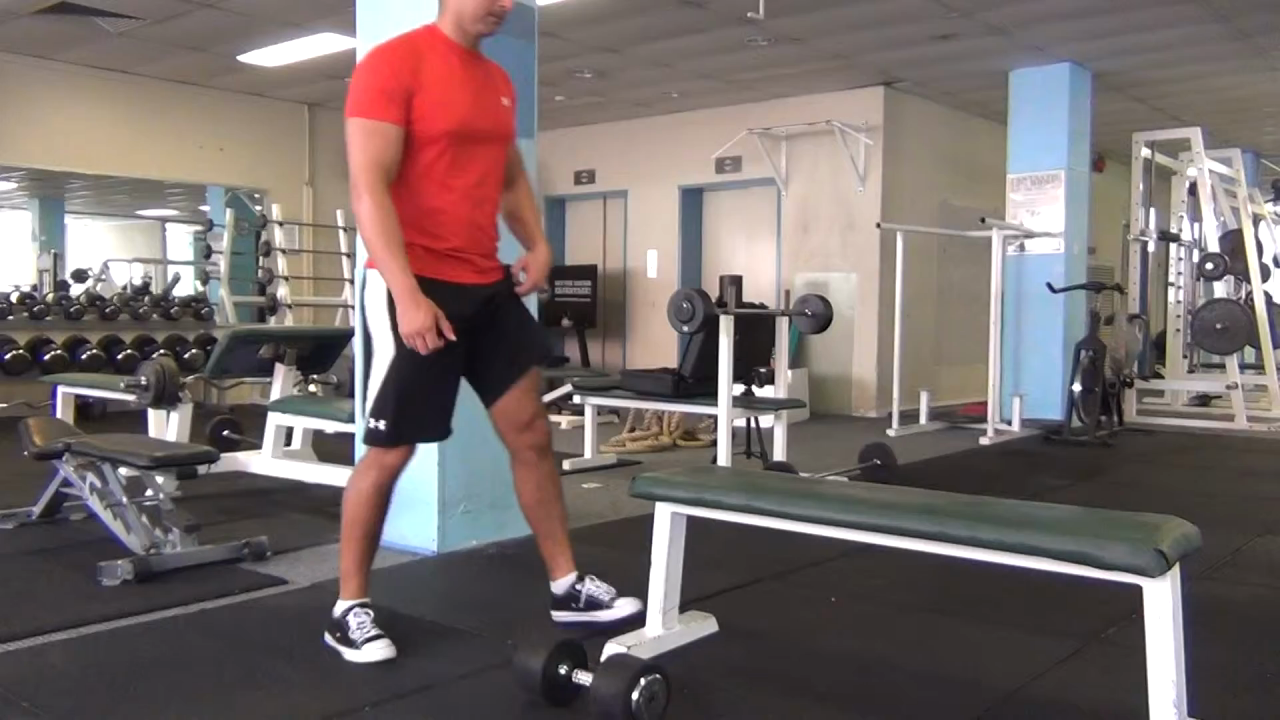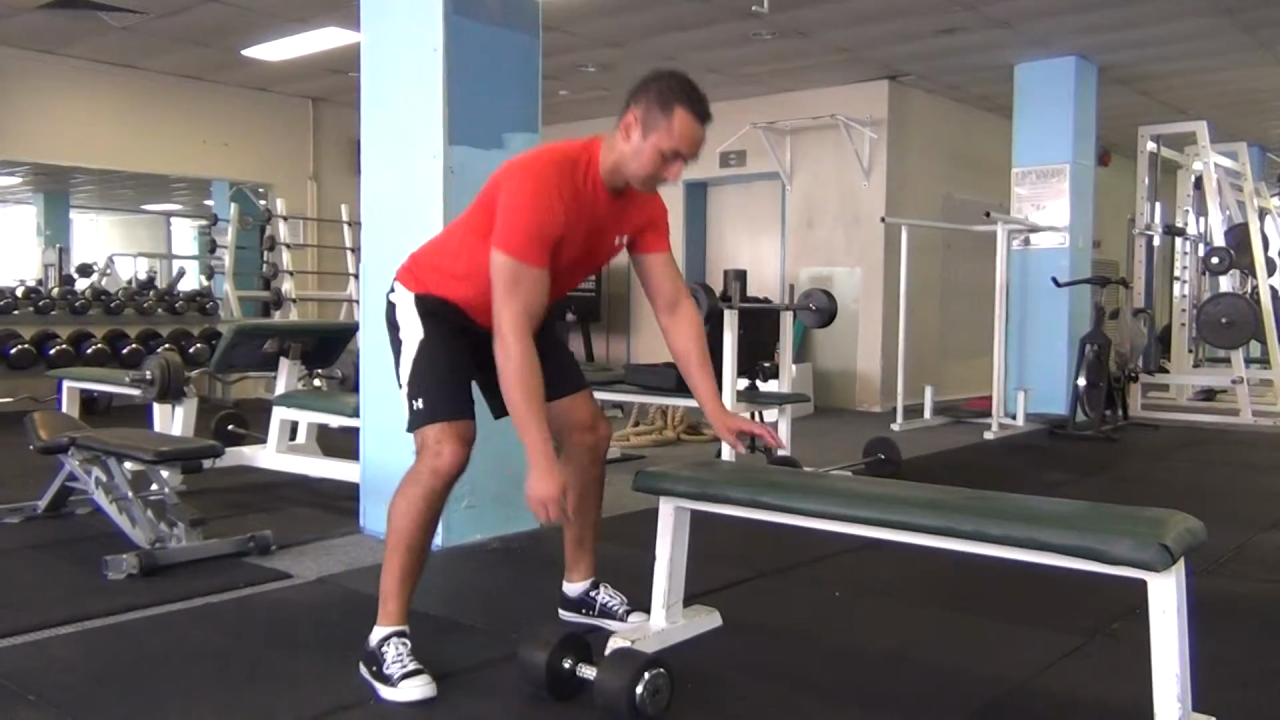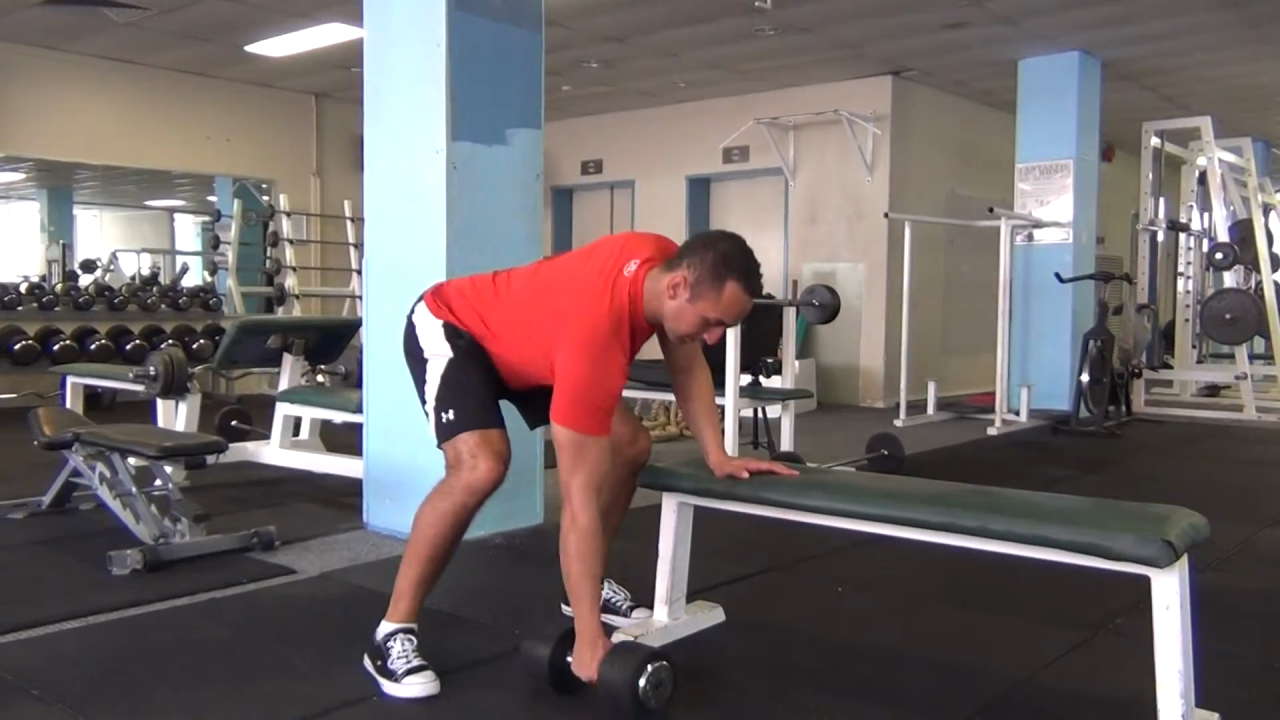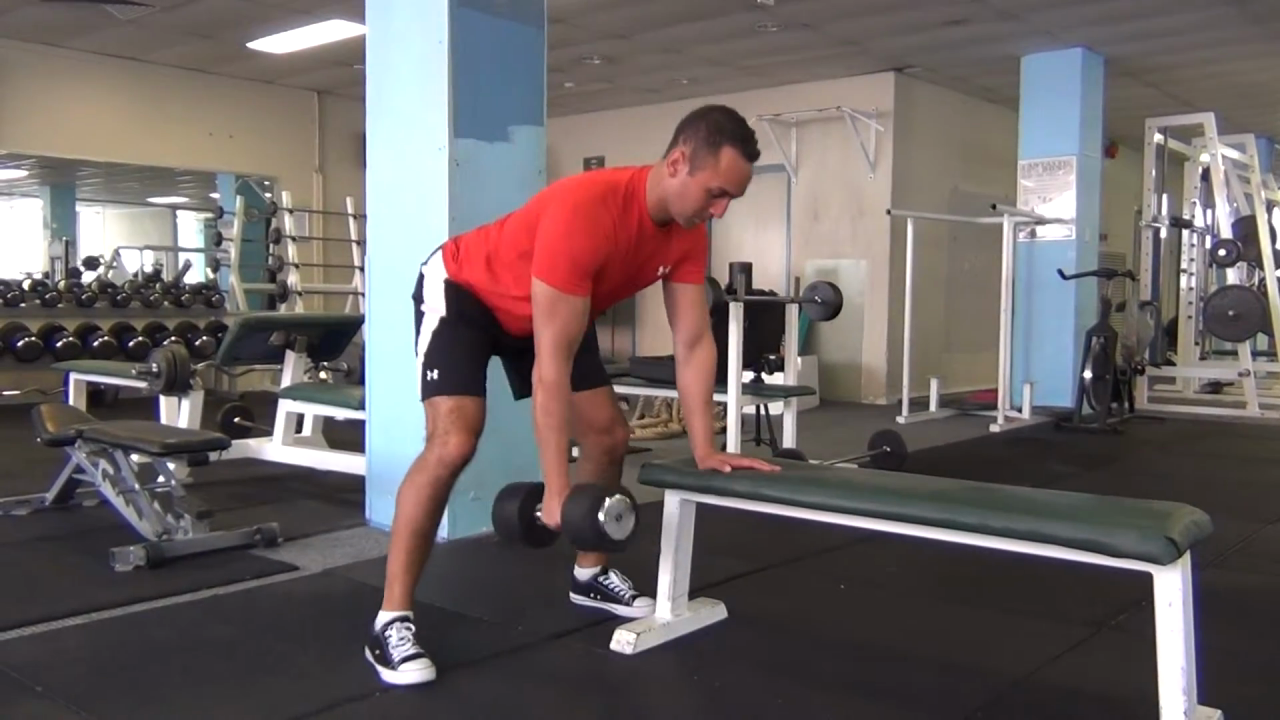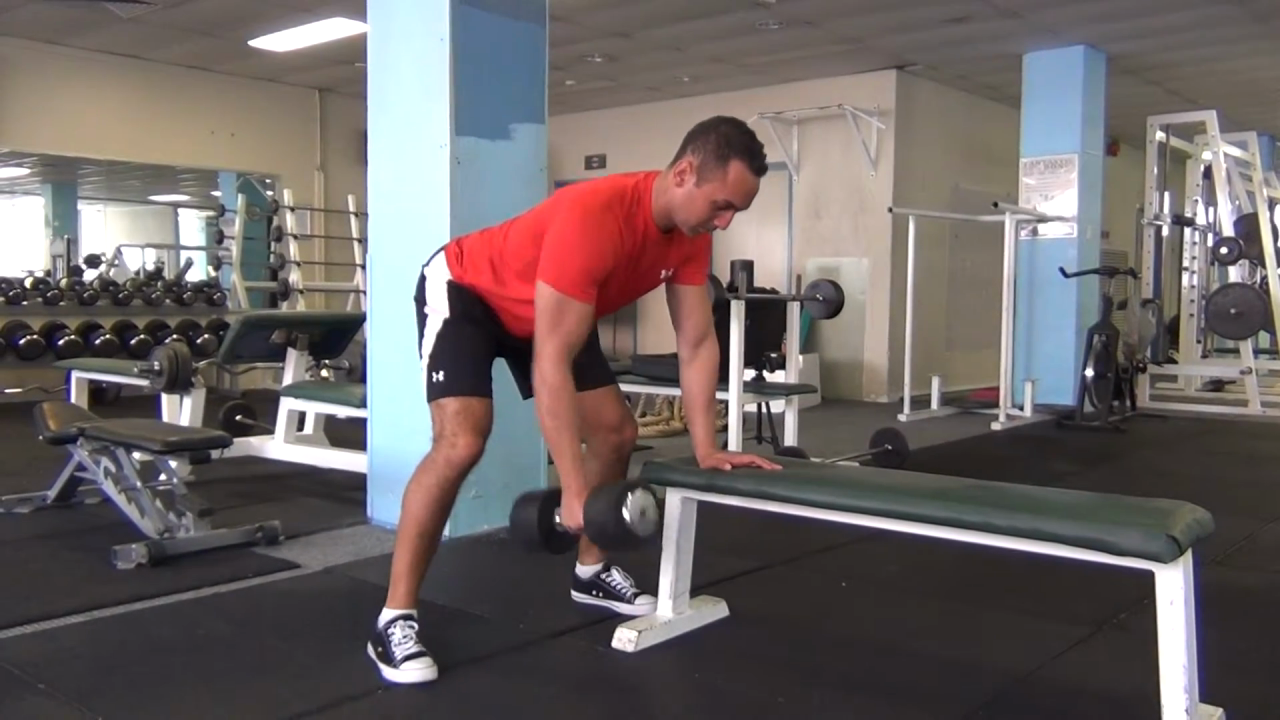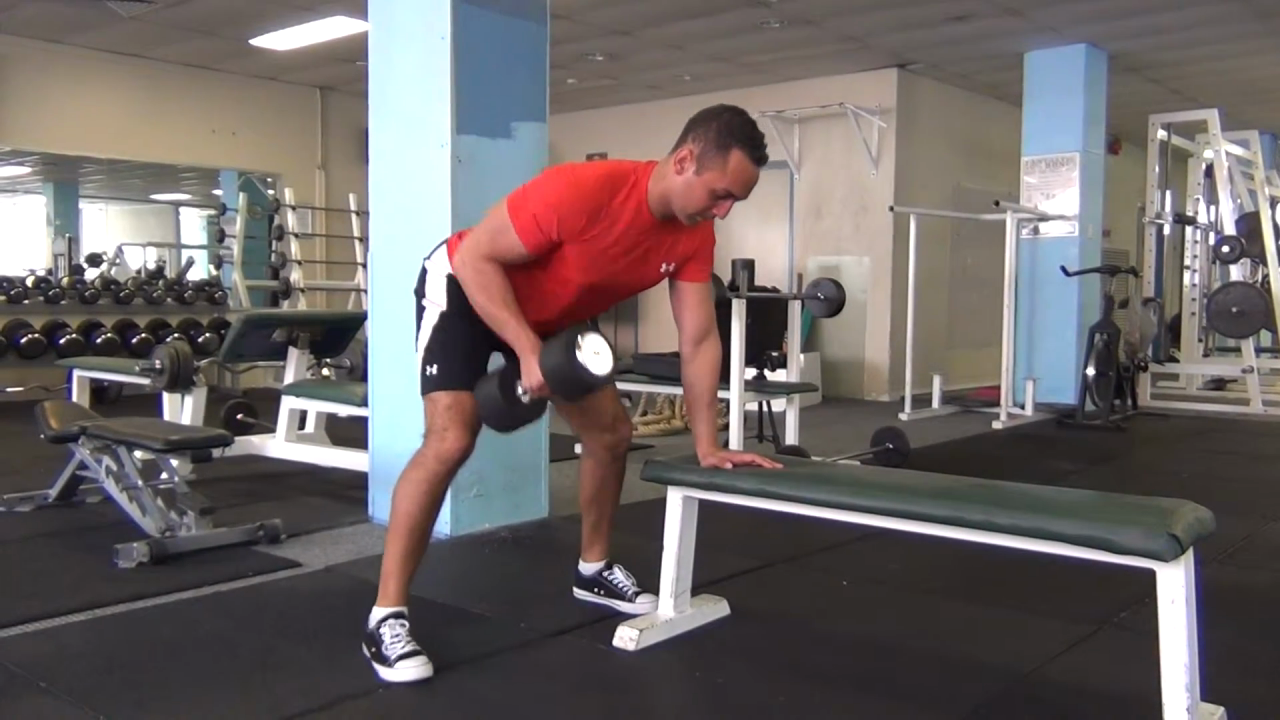
dt=0.7s
person 1, frame 1
left shoulder: (497, 77)
right shoulder: (392, 65)
left elbow: (512, 175)
right elbow: (369, 187)
left wrist: (538, 246)
right wrist: (405, 292)
left hip: (485, 282)
right hip: (416, 287)
left knee: (530, 428)
right knee: (389, 449)
left ankle: (566, 585)
right ankle: (349, 608)
person 1, frame 2
left shoulder: (642, 205)
right shoulder: (539, 183)
left elbow: (674, 306)
right elbow: (509, 328)
left wrist: (714, 408)
right wrist: (539, 462)
left hip: (518, 313)
right hip: (434, 301)
left knee: (589, 433)
right knee: (444, 454)
left ankle: (578, 589)
right ankle: (386, 634)
person 1, frame 3
left shoulder: (666, 266)
right shoulder: (595, 338)
left elbow: (689, 368)
right elbow: (579, 504)
left wrist: (718, 458)
right wrist: (589, 640)
left hip: (523, 338)
right hip: (450, 329)
left knee: (630, 447)
right knee: (481, 468)
left ankle: (590, 587)
right ankle: (393, 633)
person 1, frame 4
left shoulder: (686, 233)
right shoulder: (582, 210)
left elbow: (693, 343)
right elbow: (552, 362)
left wrist: (705, 450)
right wrist: (555, 490)
left hip: (556, 311)
right hip: (462, 291)
left knee: (609, 435)
right knee: (453, 444)
left ankle: (589, 574)
right ankle: (392, 618)
person 1, frame 5
left shoulder: (690, 238)
right shoulder: (593, 215)
left elbow: (696, 343)
right elbow: (553, 365)
left wrist: (706, 449)
right wrist: (572, 486)
left hip: (550, 308)
right hip: (465, 292)
left knee: (617, 434)
right knee: (461, 444)
left ankle: (591, 571)
right ankle: (395, 617)
person 1, frame 6
left shoulder: (693, 234)
right shoulder: (582, 189)
left elbow: (699, 339)
right elbow: (473, 256)
left wrist: (707, 446)
right wrist: (528, 351)
left hip: (555, 314)
right hip: (466, 289)
left knee: (612, 433)
right knee: (451, 440)
left ankle: (593, 568)
right ankle: (387, 615)
